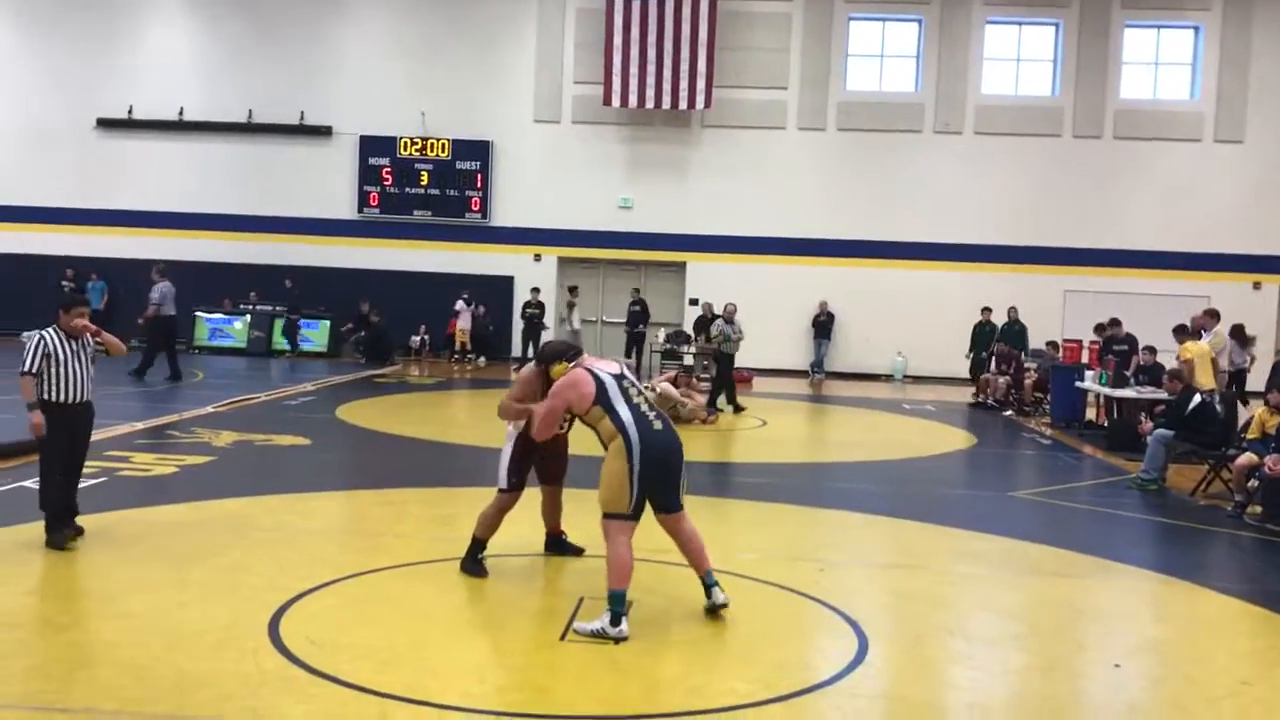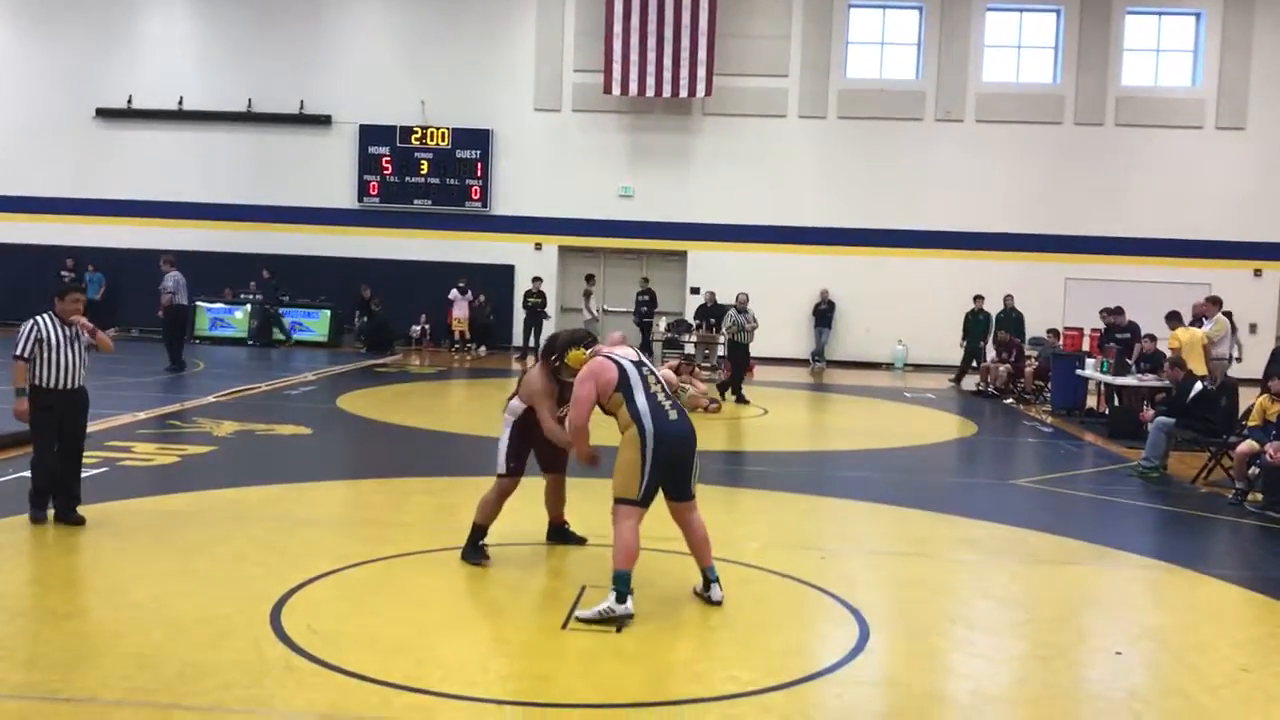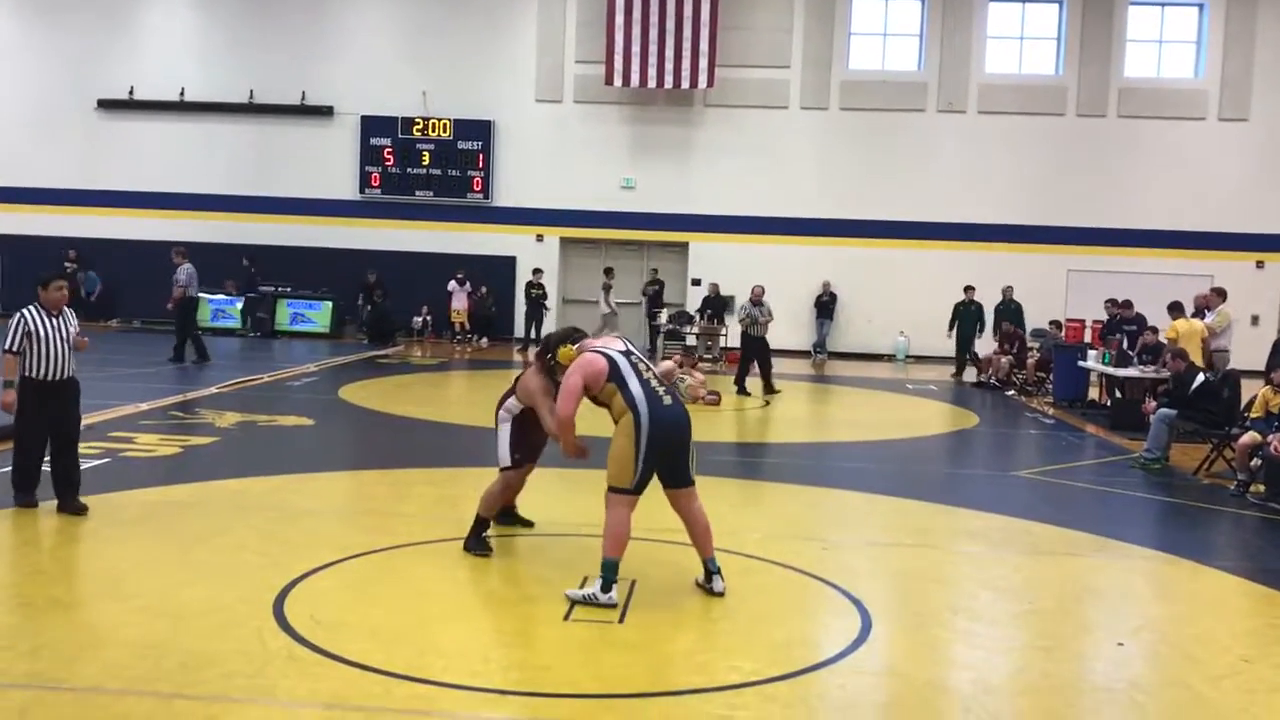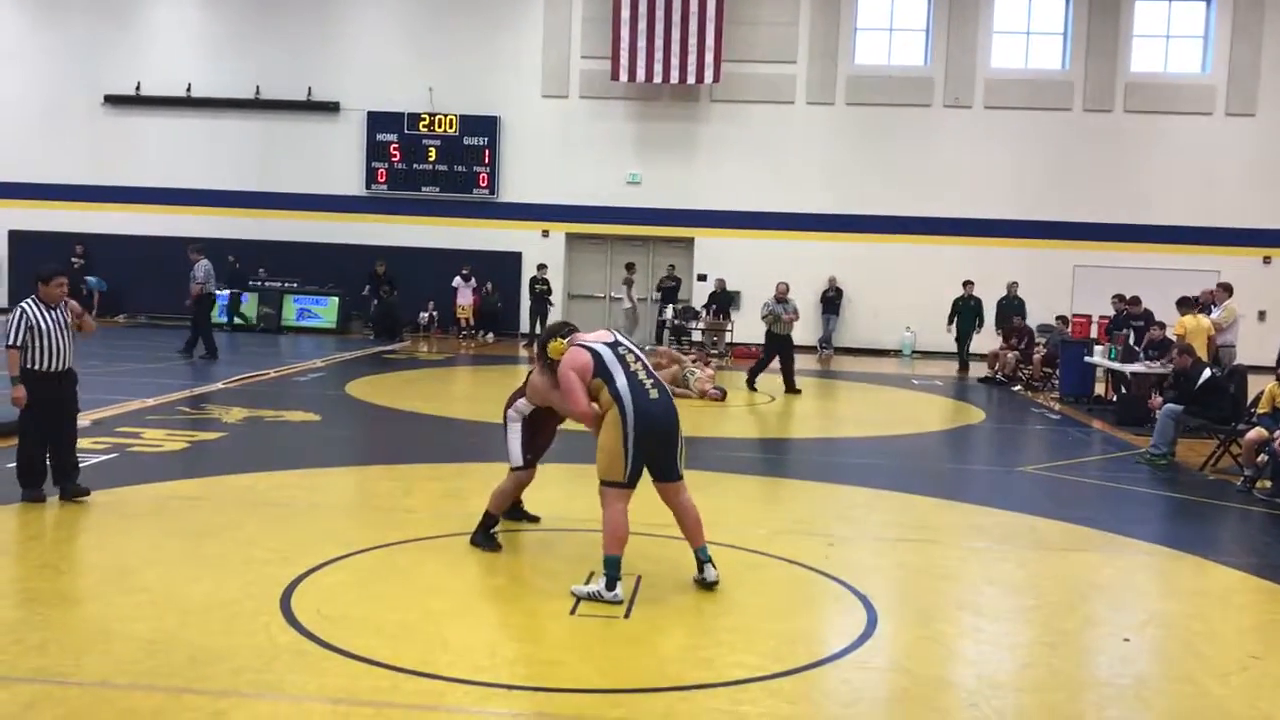
dt=0.3s
person 1, frame 1
left shoulder: (569, 383)
right shoulder: (615, 364)
left elbow: (540, 433)
left wrist: (539, 411)
left hip: (632, 447)
right hip: (668, 439)
left knee: (618, 532)
right knee: (677, 520)
left ankle: (615, 620)
right ankle: (713, 590)
person 1, frame 2
left shoulder: (590, 371)
right shoulder: (628, 351)
left elbow: (578, 422)
left wrist: (582, 451)
left hip: (647, 435)
right hip: (683, 429)
left knee: (626, 516)
right knee: (687, 511)
left ankle: (620, 599)
right ankle: (711, 584)
person 1, frame 3
left shoulder: (580, 366)
right shoulder: (616, 342)
left elbow: (563, 414)
left wrist: (569, 444)
left hip: (642, 422)
right hip: (677, 416)
left knee: (618, 504)
right knee: (687, 500)
left ankle: (606, 587)
right ankle: (713, 575)
person 1, frame 4
left shoulder: (569, 361)
right shoulder: (610, 334)
left elbow: (580, 409)
left wrist: (600, 423)
left hip: (629, 416)
right hip: (665, 409)
left knee: (614, 499)
right knee: (676, 493)
left ankle: (610, 584)
right ankle: (705, 566)
person 2, frame 1
left shoulder: (87, 339)
right shoulder: (43, 339)
left elbow: (120, 350)
right elbow: (27, 376)
left wrist: (96, 331)
right wrist: (33, 410)
left hip: (81, 411)
right hip: (53, 412)
left knee: (73, 469)
right knee: (52, 471)
left ankle: (66, 519)
right ankle: (55, 529)
person 2, frame 2
left shoulder: (84, 326)
right shoulder: (37, 325)
left elbow: (108, 348)
right elbow: (21, 361)
left wrist: (90, 330)
right wrist: (20, 396)
left hip: (75, 398)
right hip: (45, 399)
left knee: (72, 455)
right knee: (44, 455)
left ankle: (67, 508)
right ankle: (39, 506)
person 2, frame 3
left shoulder: (69, 314)
right shoulder: (25, 318)
left wrist: (82, 344)
left hip: (66, 388)
right hip: (34, 389)
left knee: (67, 443)
right knee: (30, 443)
left ankle: (68, 497)
right ankle: (24, 491)
person 2, frame 4
left shoulder: (66, 306)
right shoulder: (24, 311)
left elbow: (90, 329)
right elbow: (13, 349)
left wrist: (80, 314)
right wrist: (16, 384)
left hip: (64, 378)
right hip: (36, 381)
left knee: (65, 432)
right knee: (33, 435)
left ankle: (67, 484)
right ankle: (31, 486)
person 3, frame 1
right shoulder: (532, 376)
right elbow: (504, 410)
left hip: (555, 438)
right hip: (523, 437)
left knee: (553, 491)
right knee: (506, 499)
left ankle: (554, 540)
right ankle: (472, 555)
person 3, frame 2
left shoulder: (572, 370)
right shoulder: (541, 380)
right elbow: (549, 427)
left hip: (548, 421)
right hip: (520, 423)
left knee: (556, 478)
right knee: (506, 484)
left ankle: (557, 529)
right ankle: (473, 543)
person 3, frame 3
left shoulder: (565, 366)
right shoulder: (539, 381)
right elbow: (550, 424)
left hip: (535, 416)
right hip: (514, 418)
left knee: (526, 467)
right knee: (510, 476)
left ankle: (505, 510)
right ankle: (476, 534)
person 3, frame 4
right shoulder: (544, 381)
left hip: (544, 419)
right hip: (522, 419)
left knee: (528, 468)
right knee: (520, 476)
left ankle: (512, 506)
right ankle: (482, 533)
